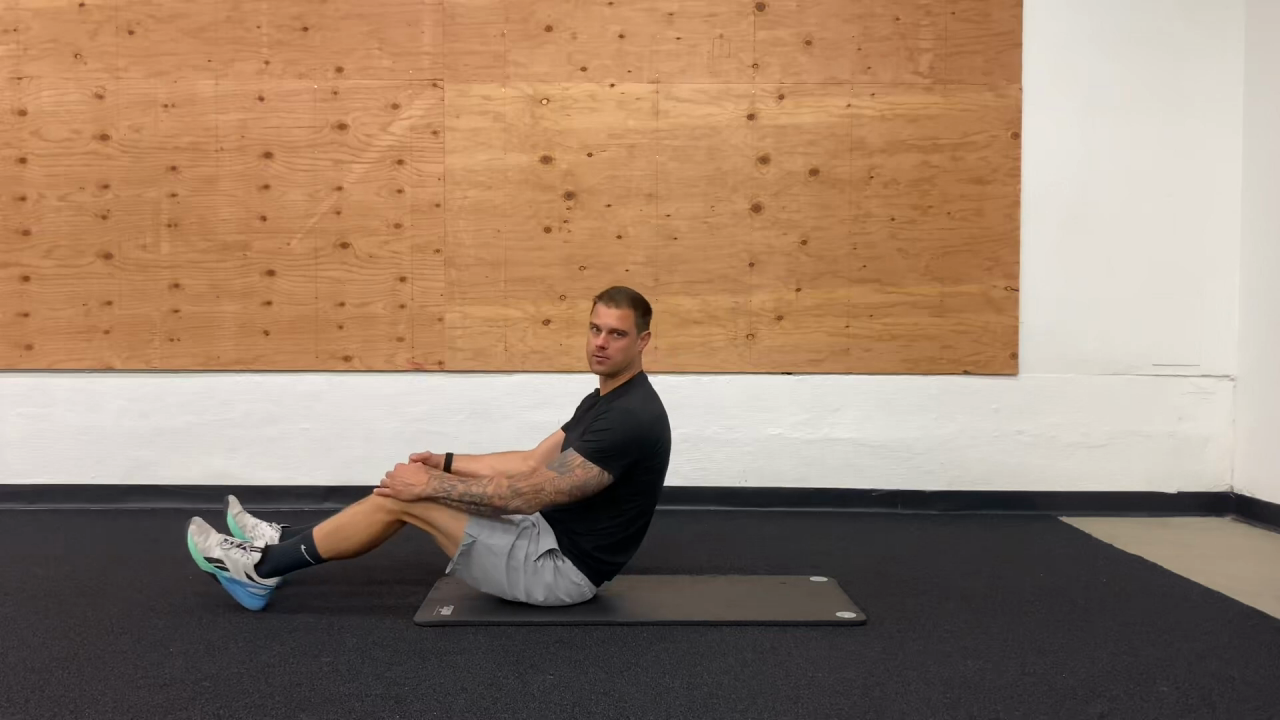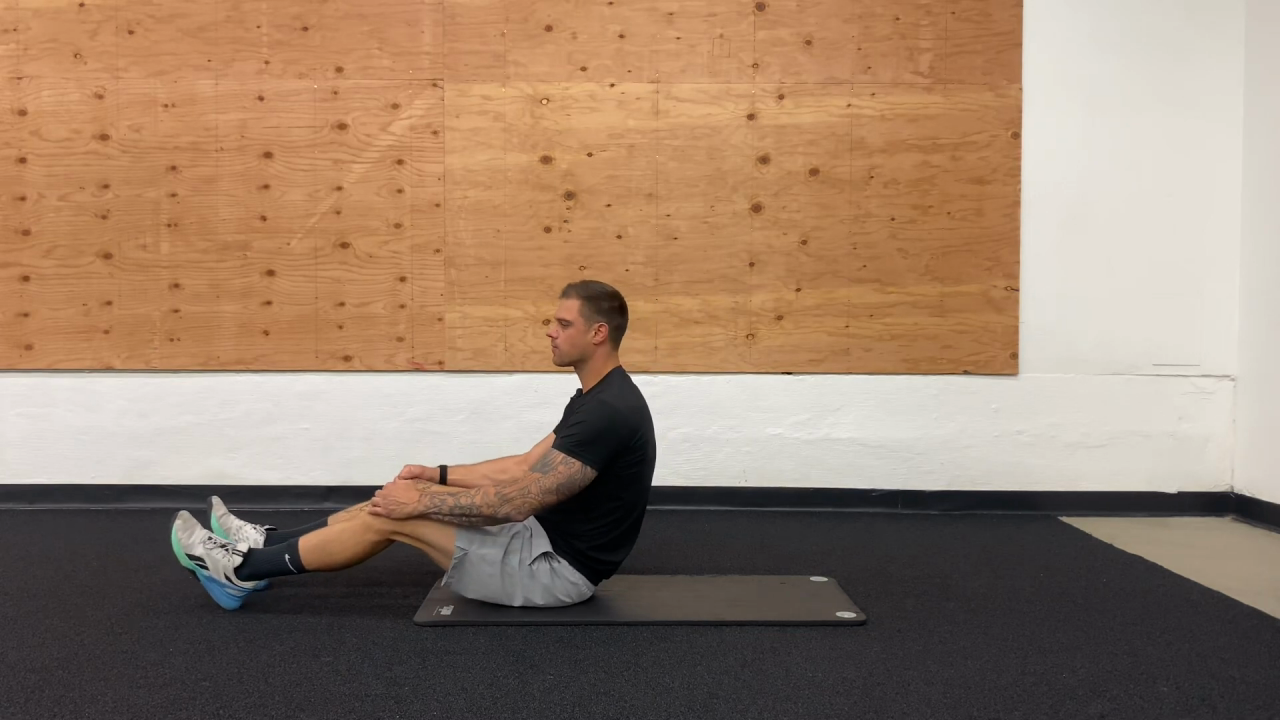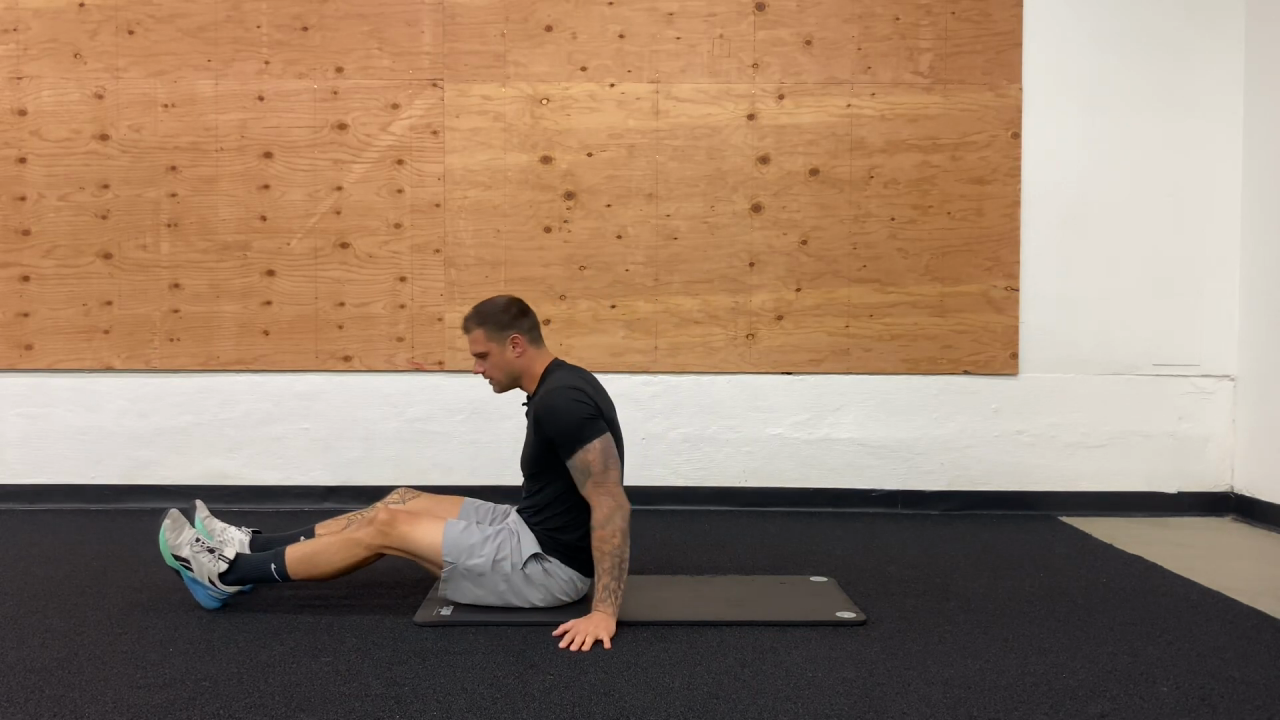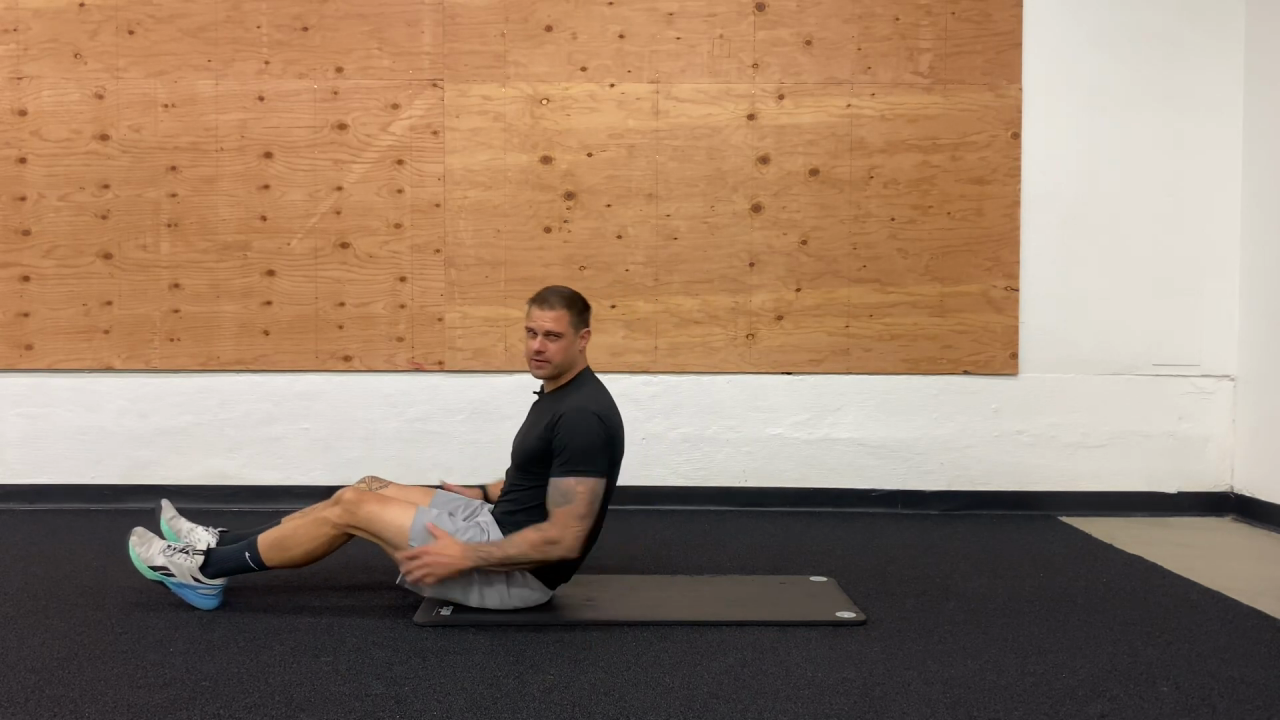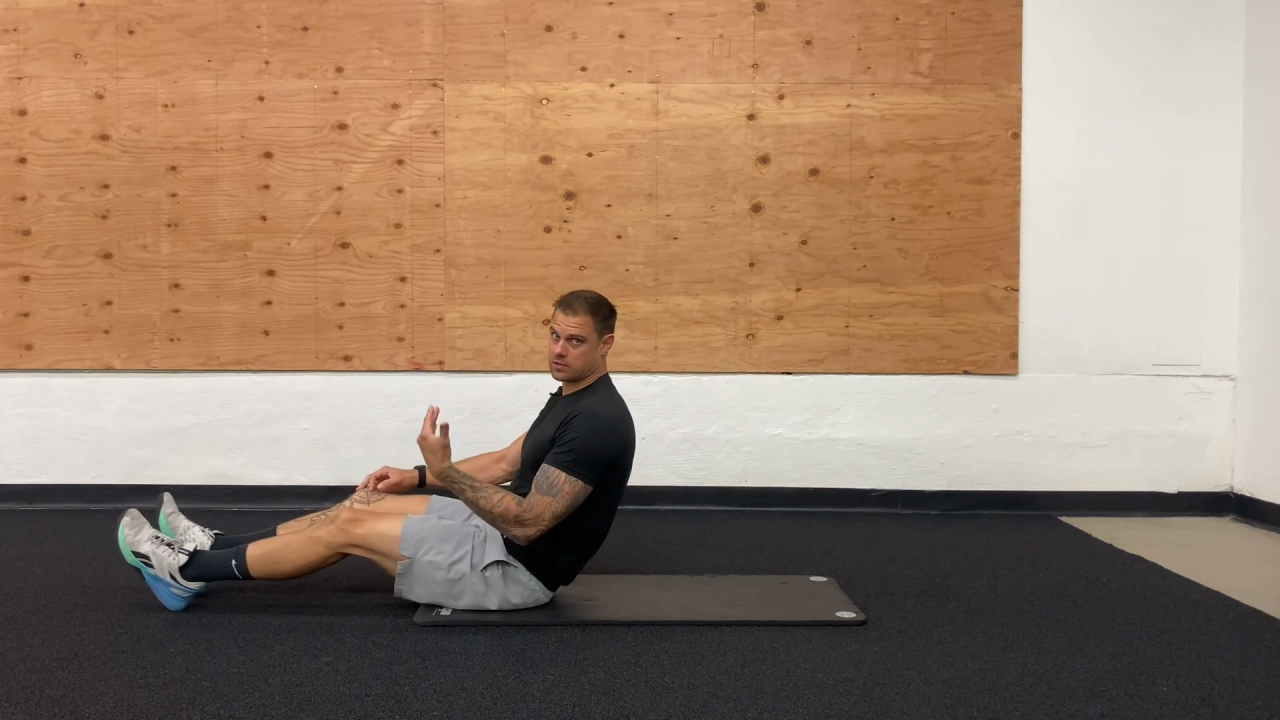
dt=1s
person 1, frame 1
left shoulder: (631, 419)
right shoulder: (602, 401)
left elbow: (529, 494)
right elbow: (533, 464)
left wrist: (431, 486)
right wrist: (445, 463)
left hip: (560, 567)
right hip: (554, 535)
left knee: (404, 496)
right knee: (414, 481)
left ankle: (260, 567)
right ankle: (280, 542)
person 1, frame 2
left shoulder: (607, 412)
right shoulder: (599, 398)
left elbow: (519, 502)
right elbow: (528, 468)
left wrist: (422, 503)
right wrist: (436, 475)
left hip: (557, 568)
right hip: (553, 539)
left knee: (394, 516)
right knee: (405, 493)
left ankle: (241, 569)
right ankle: (263, 544)
person 1, frame 3
left shoulder: (562, 402)
right shoulder: (564, 385)
left elbow: (612, 505)
left wrist: (604, 611)
left hip: (549, 565)
right hip: (535, 531)
left knee: (387, 529)
right knee: (401, 502)
left ankle: (228, 573)
right ankle: (251, 547)
person 1, frame 4
left shoulder: (581, 416)
right shoulder: (558, 392)
left elbow: (565, 540)
left wrist: (465, 558)
right wrist: (485, 496)
left hip: (518, 574)
right hip: (502, 529)
left knee: (353, 508)
right knee: (370, 491)
left ankle: (205, 569)
right ankle: (218, 546)
person 1, frame 5
left shoulder: (595, 421)
right shoulder: (571, 398)
left elbow: (526, 522)
right elbow: (508, 463)
left wrist: (445, 470)
right wrist: (417, 476)
left hip: (517, 568)
right hip: (506, 538)
left knee: (351, 527)
right knee: (365, 504)
left ankle: (187, 570)
right ankle: (212, 546)
